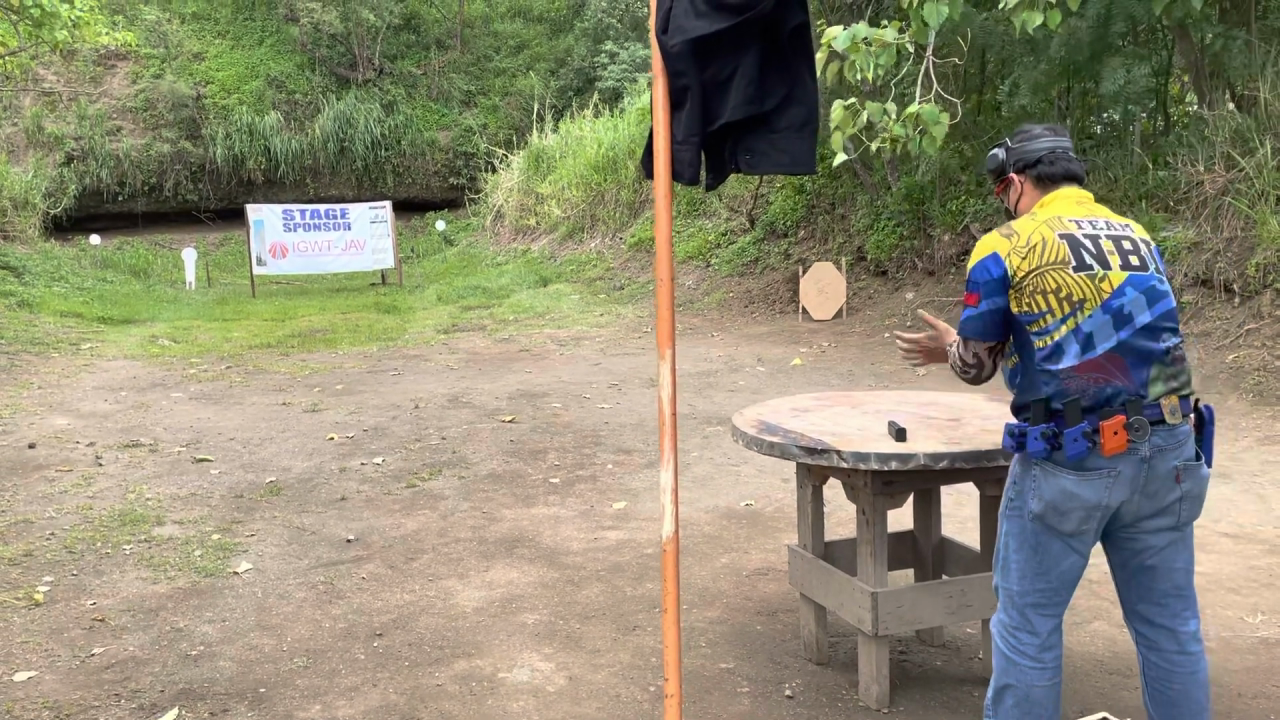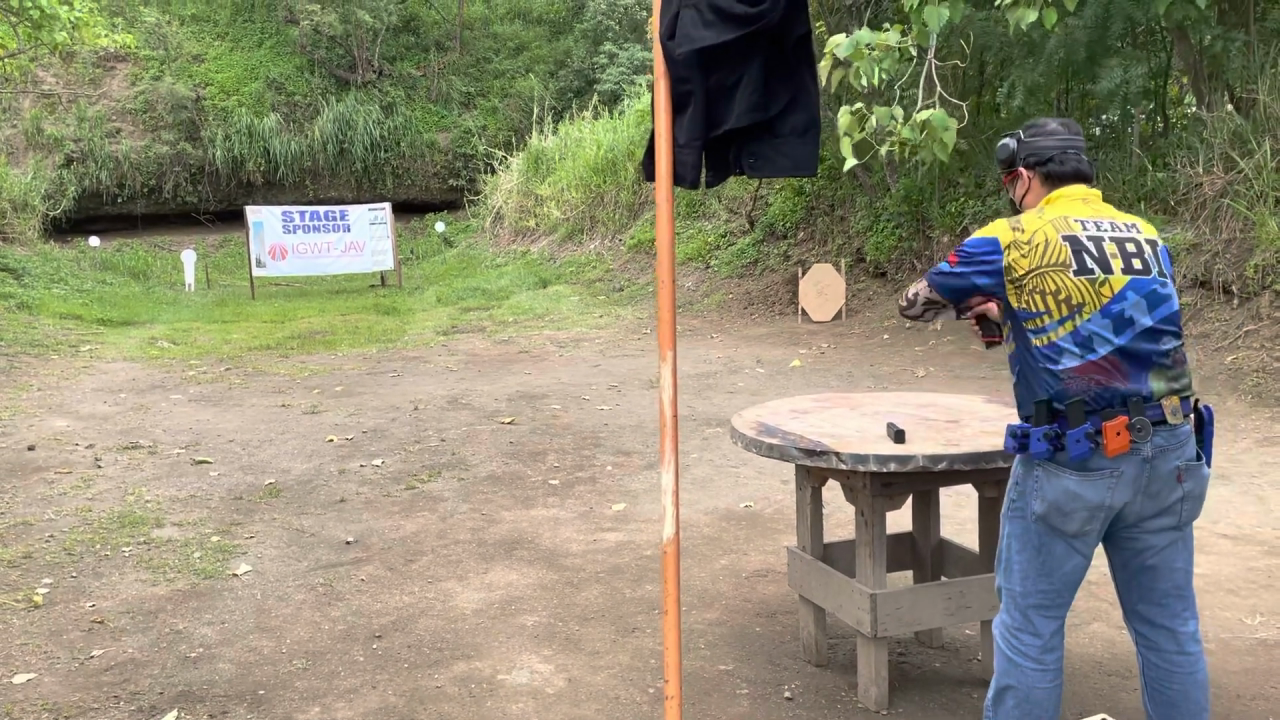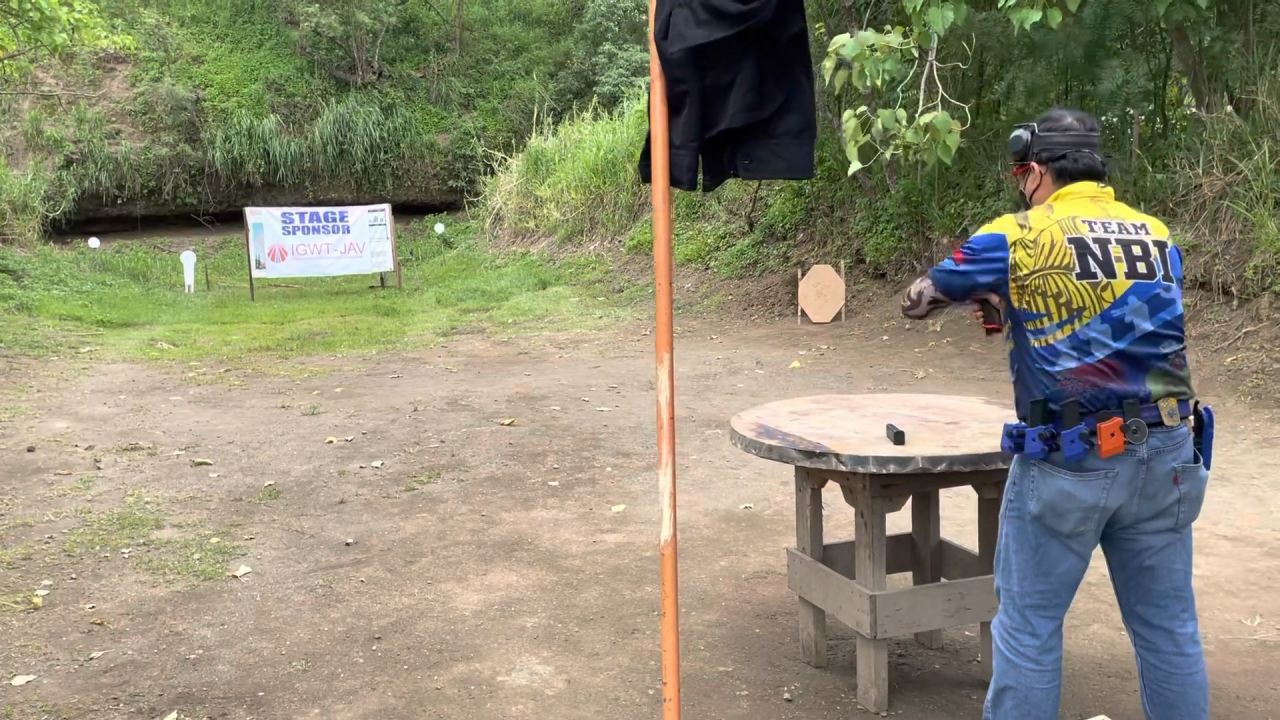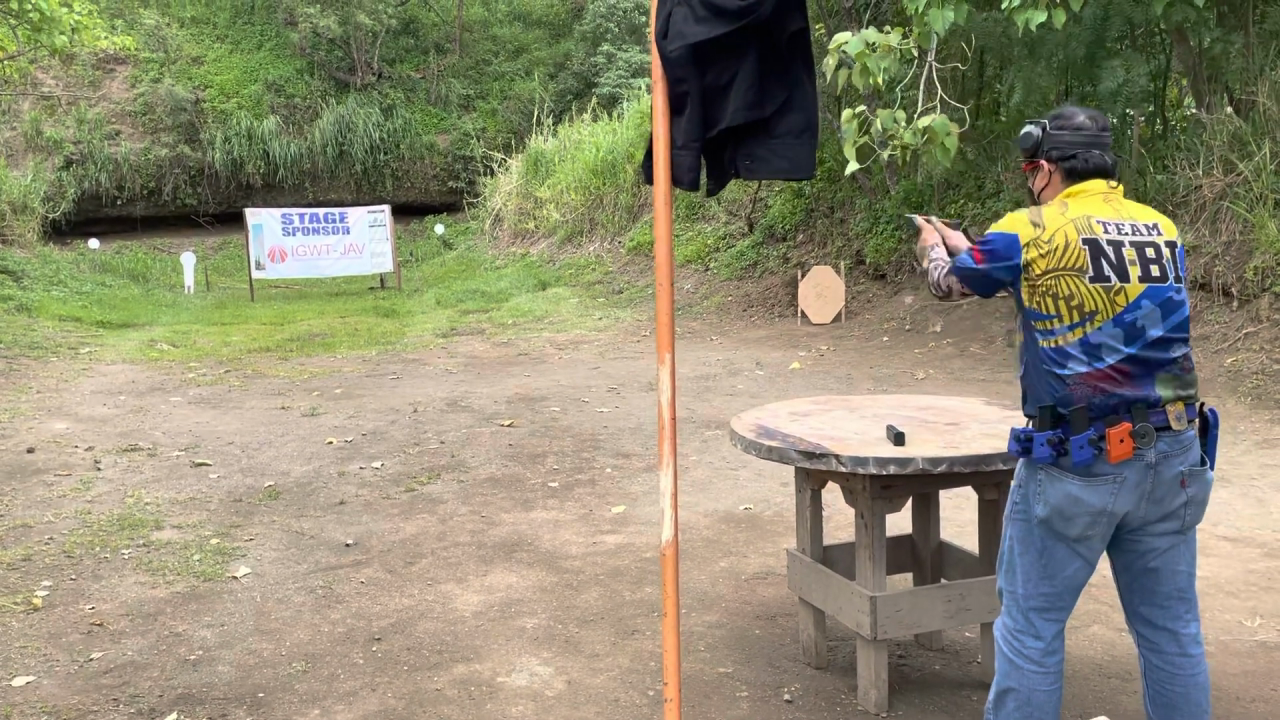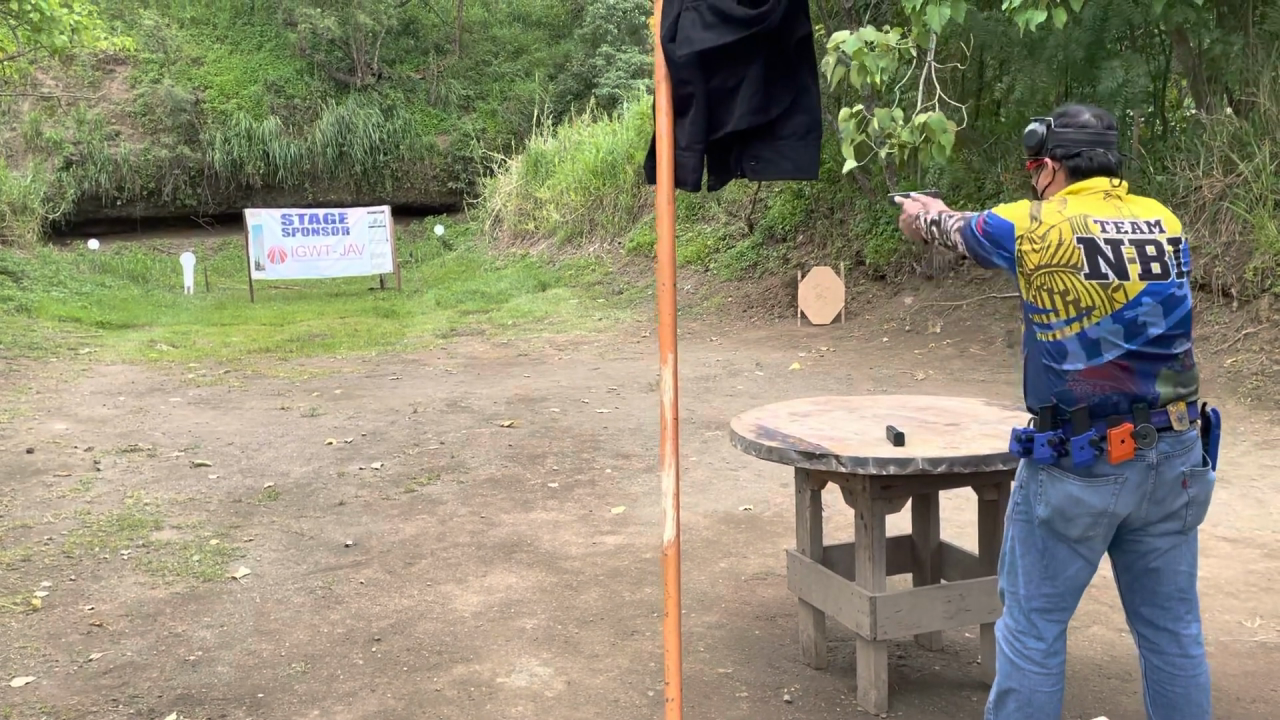
dt=0.3s
person 1, frame 1
left shoulder: (1005, 247)
right shoulder: (1137, 238)
left elbow: (977, 366)
left wrist: (952, 343)
right wrist: (960, 342)
left hip: (1070, 462)
right hip: (1165, 451)
left knee: (1027, 620)
right knee: (1168, 621)
person 1, frame 2
left shoulder: (1008, 241)
right shoulder: (1145, 235)
left elbow: (916, 303)
left wrist: (968, 300)
left hip: (1073, 462)
right hip: (1167, 452)
left knee: (1030, 623)
right knee: (1169, 622)
person 1, frame 3
left shoulder: (1013, 236)
right shoulder: (1155, 234)
left elbow: (918, 302)
left wrist: (966, 283)
left hip: (1070, 462)
right hip: (1164, 452)
left knee: (1028, 622)
right knee: (1168, 623)
person 1, frame 4
left shoulder: (1028, 233)
right shoulder: (1162, 229)
left elbow: (952, 281)
left wrist: (936, 249)
right wrist: (968, 248)
left hip: (1077, 464)
right hip: (1172, 455)
left knee: (1032, 623)
right knee: (1170, 625)
person 1, frame 5
left shoulder: (1034, 226)
right shoulder: (1164, 223)
left elbow: (959, 229)
left wrist: (924, 216)
left hip: (1079, 464)
right hip: (1173, 456)
left knee: (1034, 623)
right knee: (1172, 625)
